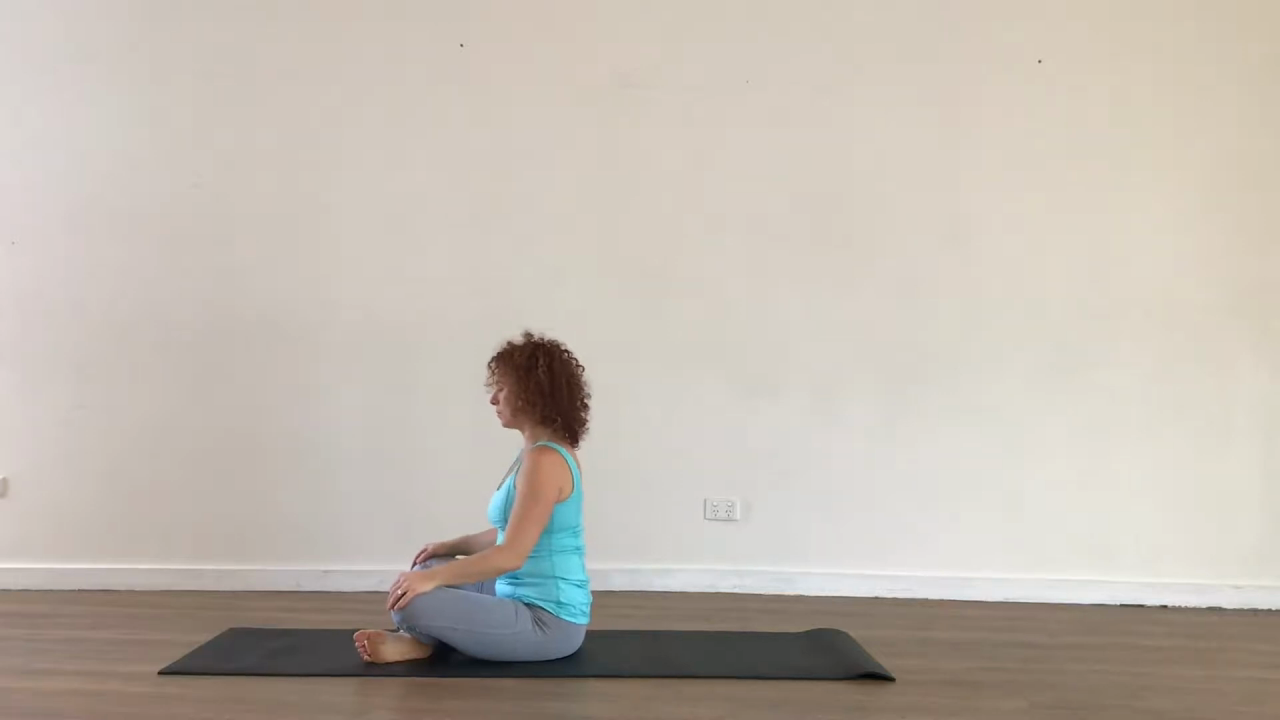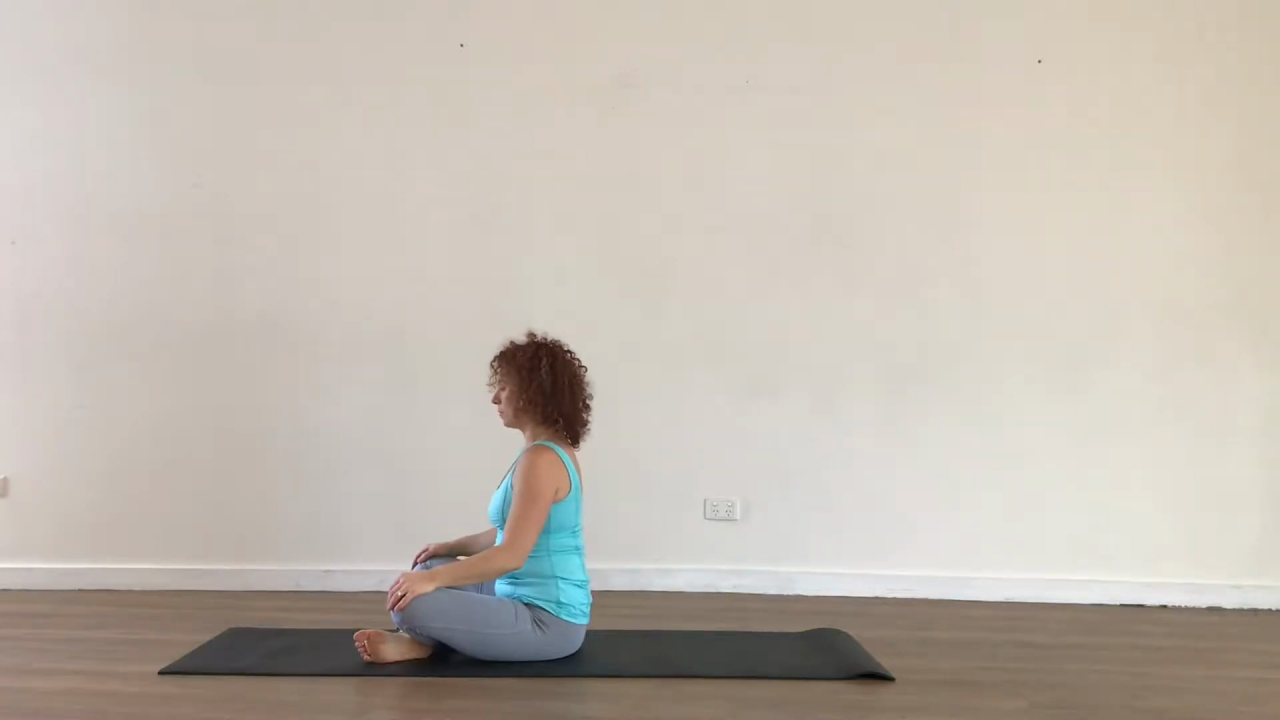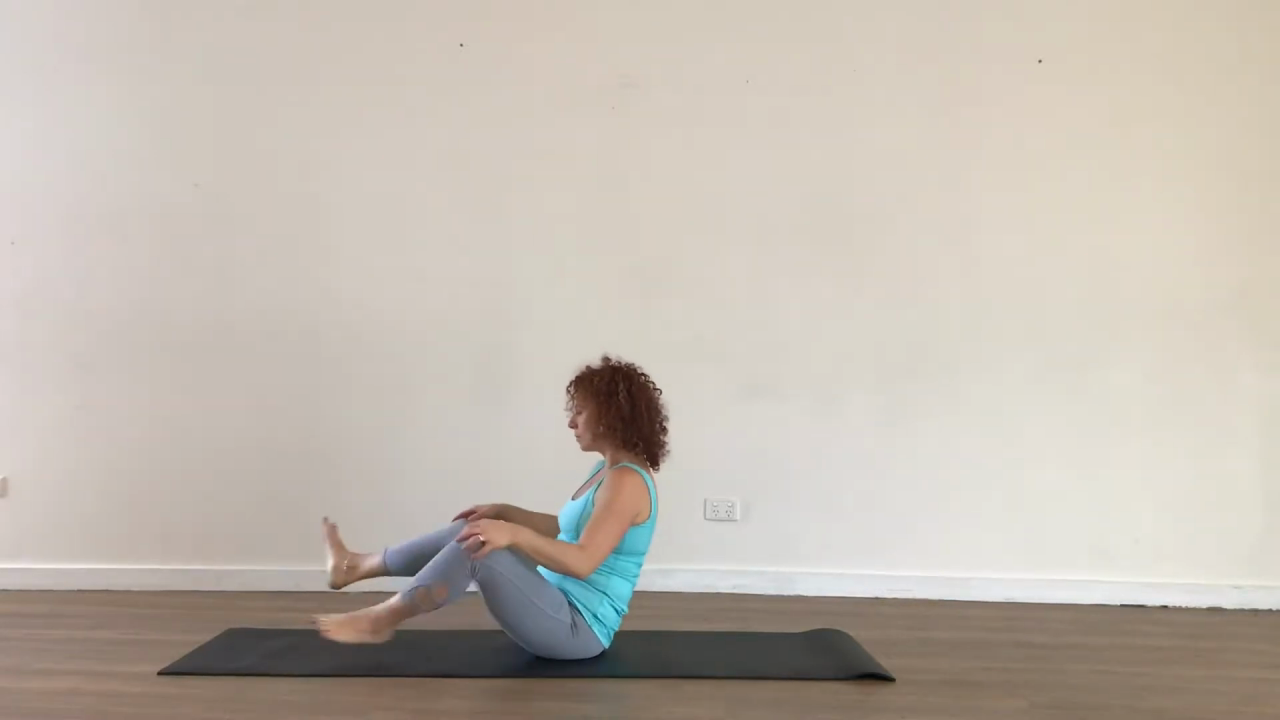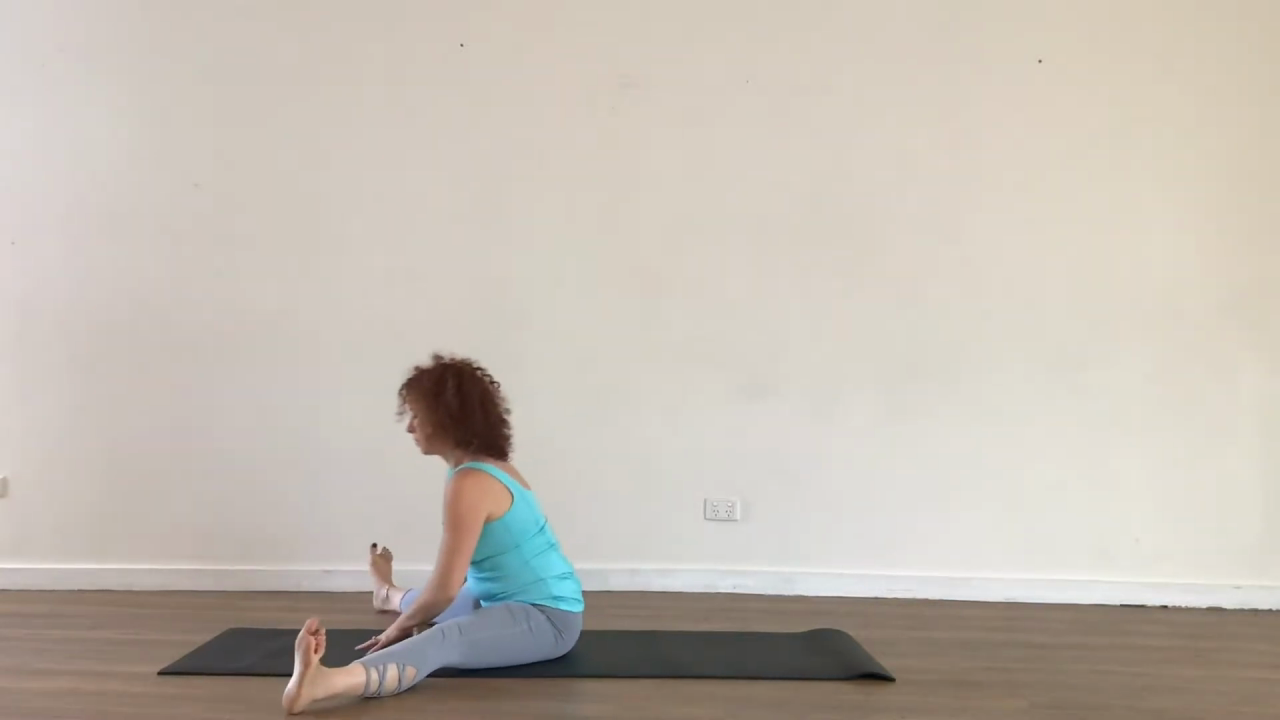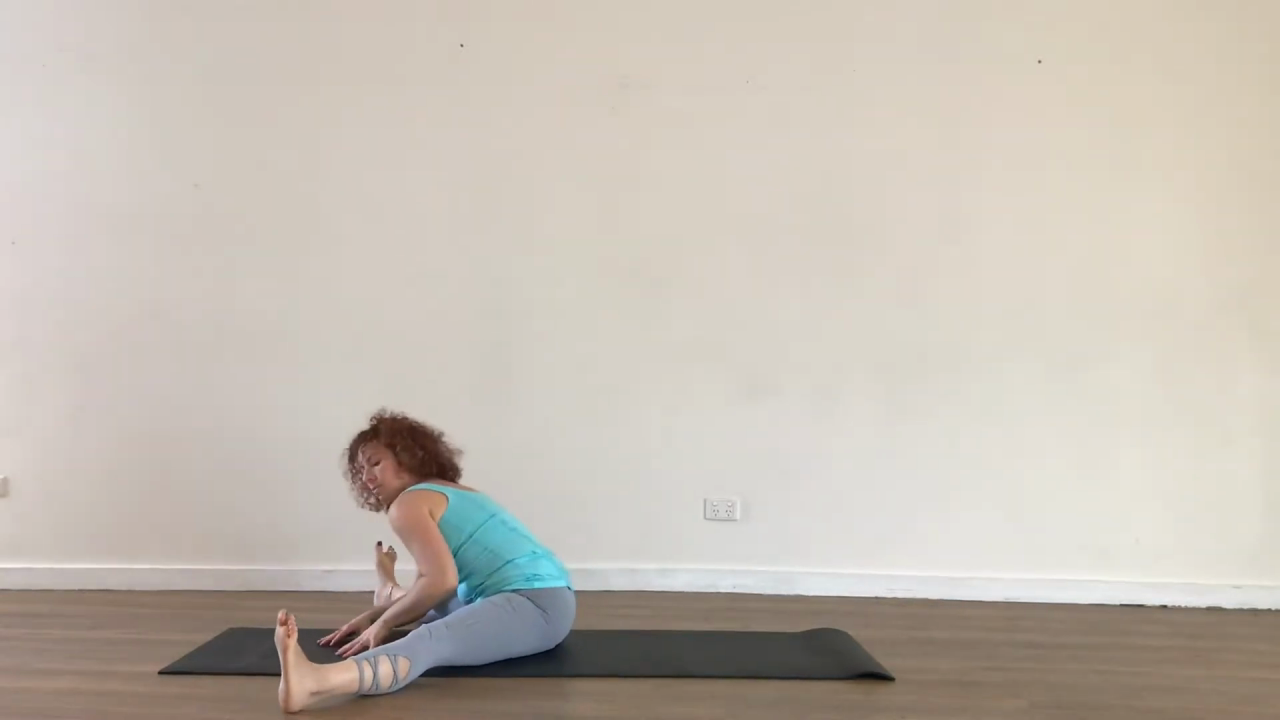
dt=1s
person 1, frame 1
left shoulder: (544, 461)
right shoulder: (546, 452)
left elbow: (512, 555)
right elbow: (513, 534)
left wrist: (434, 578)
right wrist: (450, 546)
left hip: (547, 623)
right hip: (531, 601)
left knee: (412, 600)
right knee: (430, 566)
left ankle: (420, 642)
person 1, frame 2
left shoulder: (540, 460)
right shoulder: (553, 451)
left elbow: (512, 556)
left wrist: (434, 579)
right wrist: (452, 547)
left hip: (547, 623)
right hip: (533, 602)
left knee: (411, 602)
right knee: (429, 567)
left ankle: (418, 642)
person 1, frame 3
left shoulder: (626, 482)
right shoulder: (610, 470)
left elbow: (583, 561)
right elbow: (566, 530)
left wrist: (513, 533)
right wrist: (504, 512)
left hip: (576, 630)
right hip: (562, 610)
left knee: (478, 548)
right knee: (468, 533)
left ankle: (382, 619)
right ankle: (355, 566)
person 1, frame 4
left shoulder: (469, 484)
right shoulder: (490, 467)
left elbow: (446, 586)
right elbow: (459, 575)
left wrist: (402, 626)
right wrist: (411, 617)
left hip: (547, 620)
right hip: (523, 602)
left knee: (440, 642)
right knee: (440, 608)
left ankle: (324, 683)
right ankle: (391, 594)
person 1, frame 5
left shoulder: (407, 505)
right shoulder: (447, 494)
left elbow: (442, 580)
right elbow: (431, 585)
left wrist: (382, 623)
right wrist: (371, 617)
left hip: (536, 606)
right hip: (544, 599)
left knee: (429, 642)
left ankle: (314, 683)
right ankle: (392, 592)
